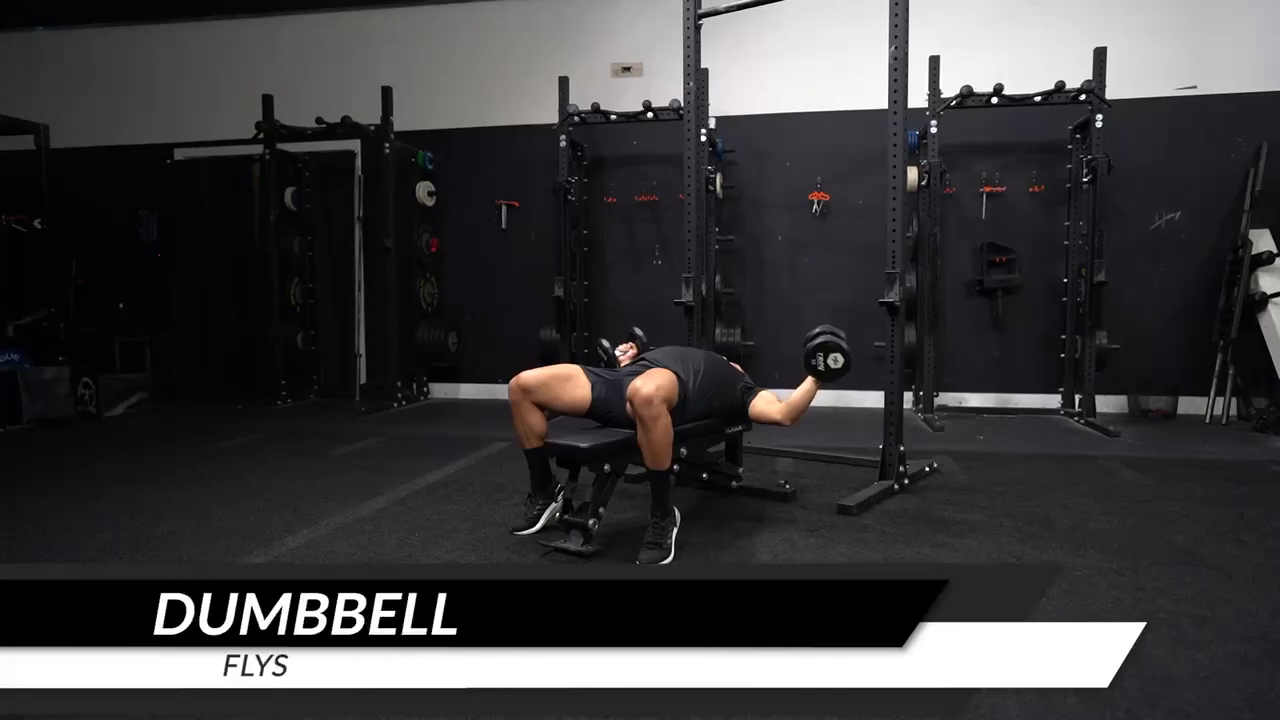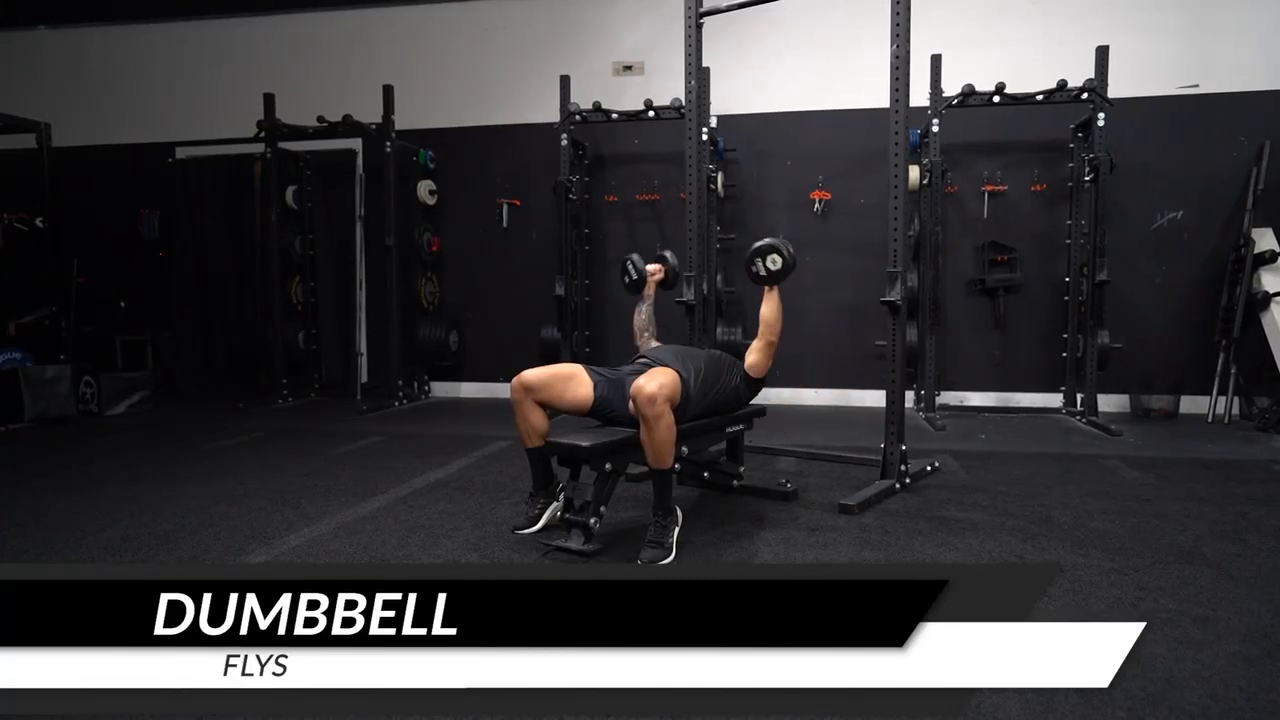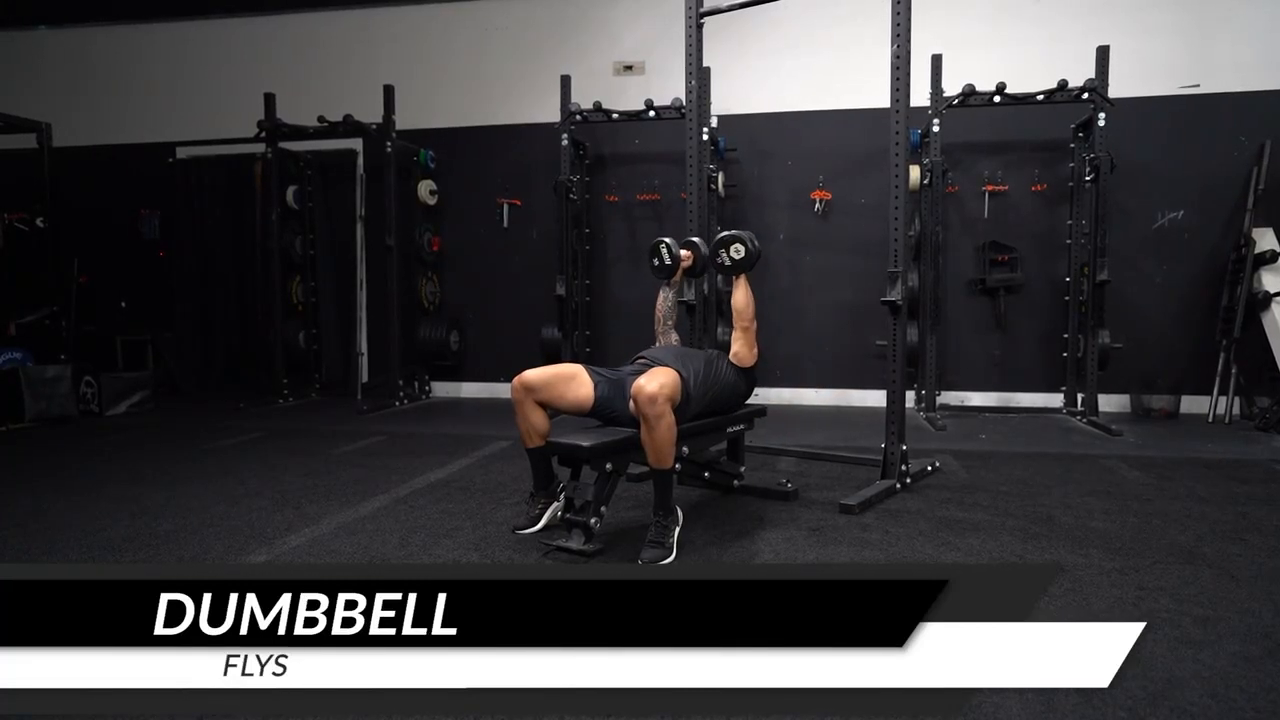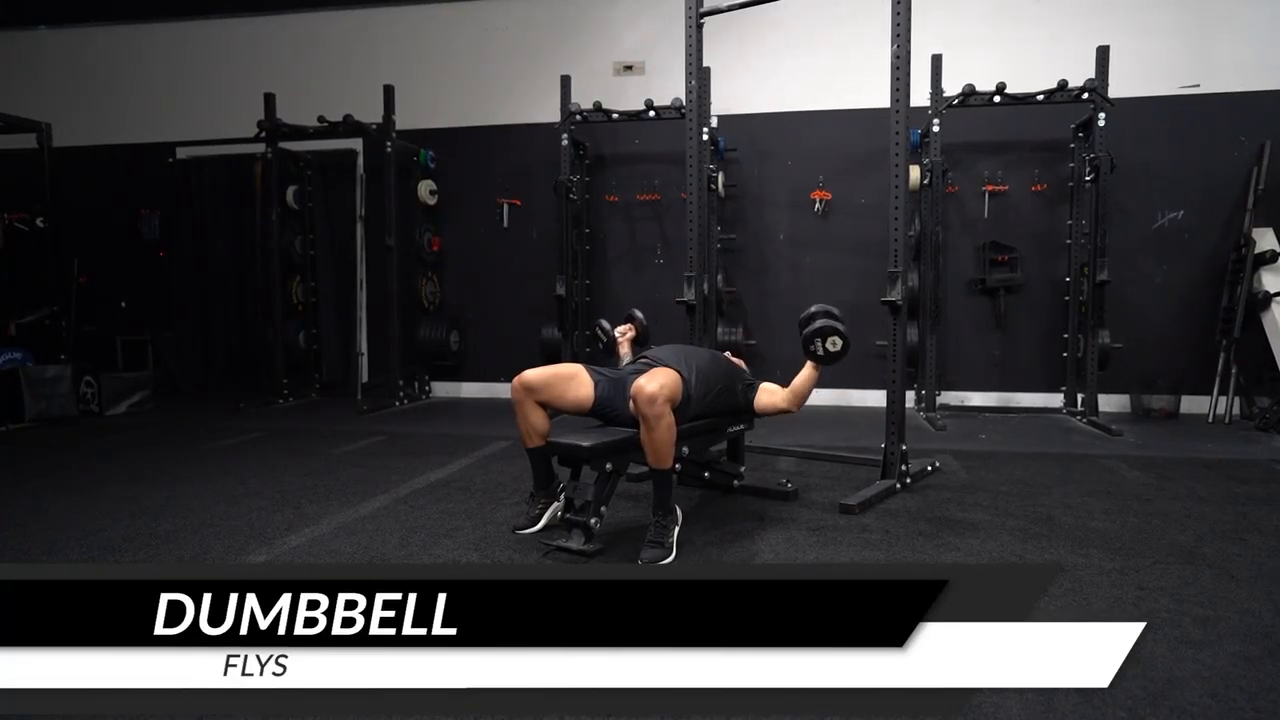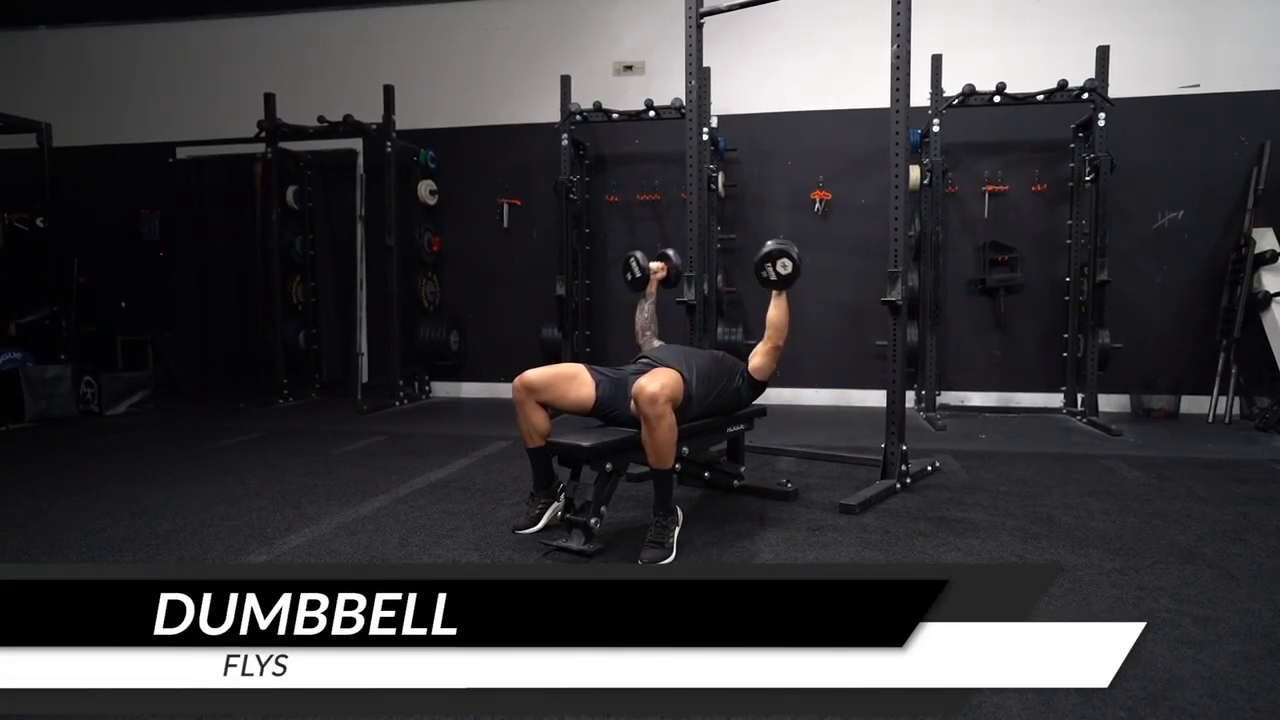
dt=1s
person 1, frame 1
left shoulder: (741, 388)
left elbow: (783, 414)
left wrist: (816, 375)
right wrist: (626, 361)
left hip: (651, 392)
right hip: (625, 380)
left knee: (646, 394)
right knee: (522, 386)
left ankle: (663, 517)
right ankle: (544, 494)
person 1, frame 2
left shoulder: (740, 380)
right shoulder: (698, 362)
left elbow: (768, 339)
right elbow: (645, 339)
left wrist: (771, 286)
right wrist: (649, 287)
left hip: (654, 392)
right hip: (623, 379)
left knee: (648, 393)
right knee: (524, 385)
left ankle: (665, 516)
right ankle: (546, 493)
person 1, frame 3
left shoulder: (736, 378)
right shoulder: (690, 360)
left elbow: (744, 325)
right elbow: (664, 326)
left wrist: (739, 274)
right wrist: (674, 276)
left hip: (655, 390)
right hip: (624, 379)
left knee: (649, 393)
right knee: (524, 385)
left ankle: (666, 517)
right ankle: (547, 492)
person 1, frame 4
left shoulder: (742, 385)
left elbow: (789, 401)
left wrist: (815, 360)
right wrist: (625, 345)
left hip: (654, 392)
right hip: (628, 378)
left knee: (649, 392)
right knee: (525, 385)
left ankle: (665, 516)
right ankle: (547, 494)
person 1, frame 5
left shoulder: (742, 381)
right shoulder: (702, 361)
left elbow: (774, 342)
right elbow: (646, 338)
left wrist: (779, 290)
right wrist: (651, 287)
left hip: (655, 392)
right hip: (624, 380)
left knee: (650, 393)
right knee: (526, 385)
left ankle: (665, 516)
right ankle: (547, 493)
